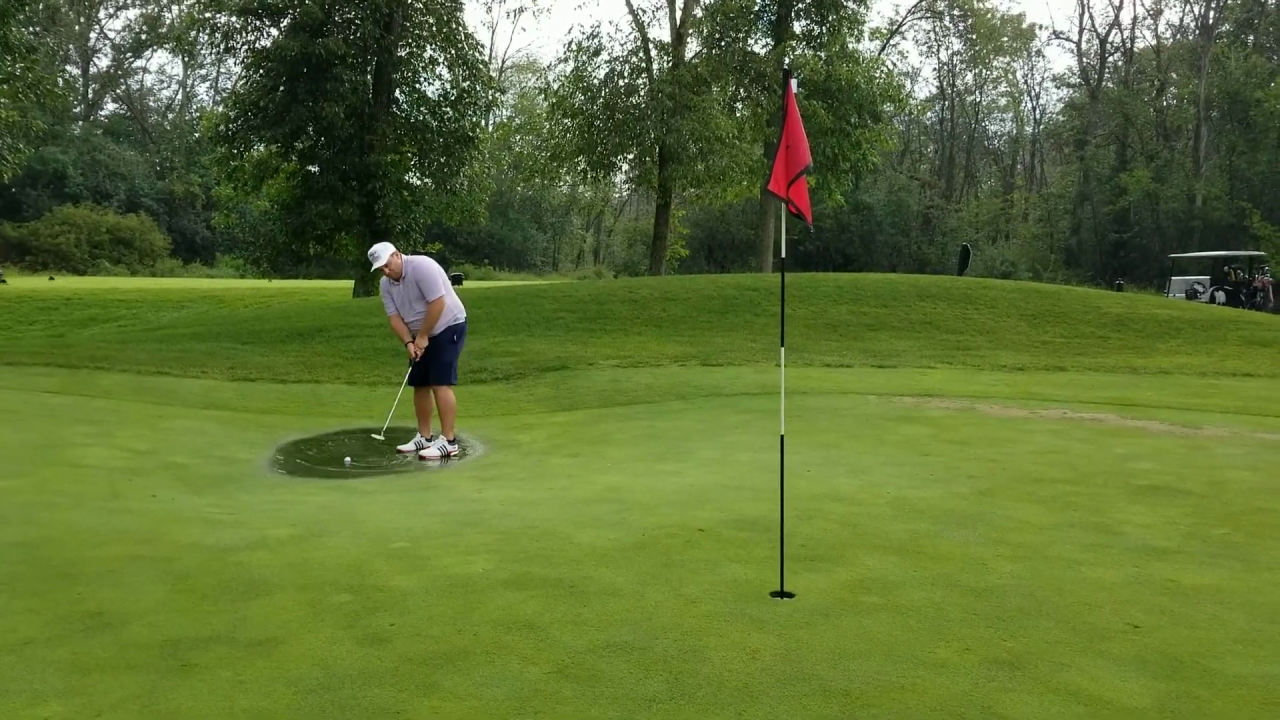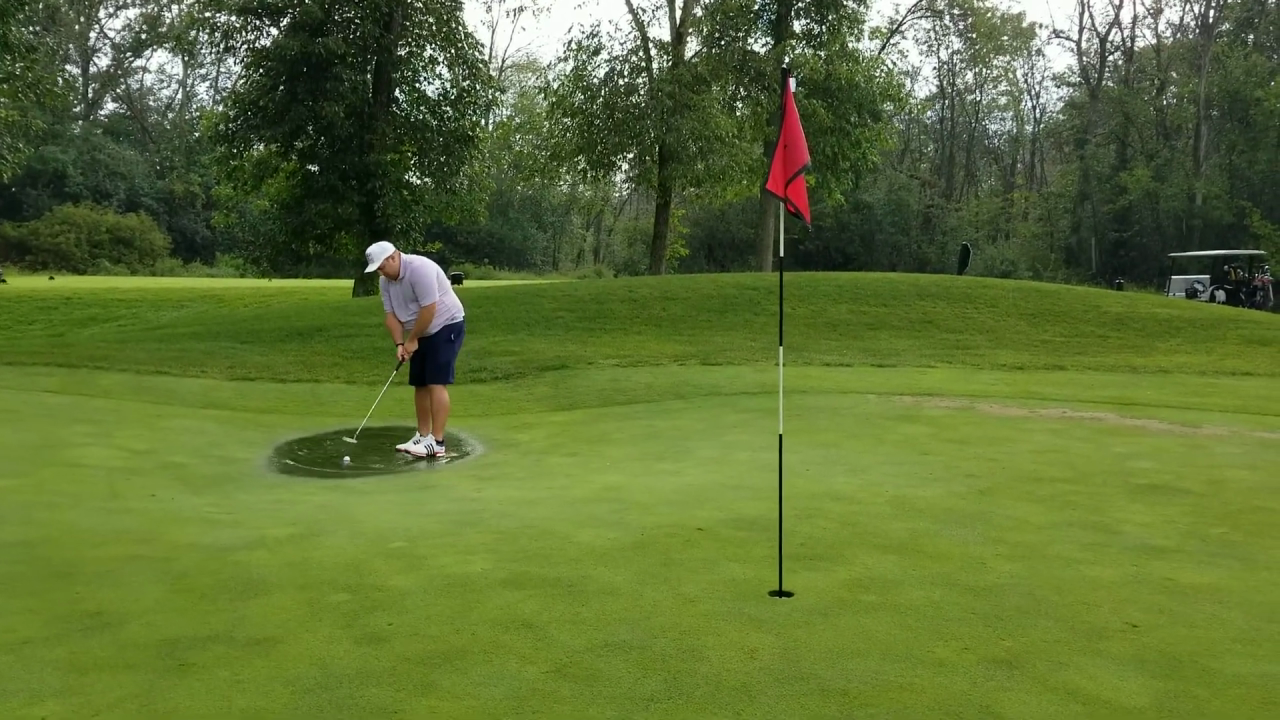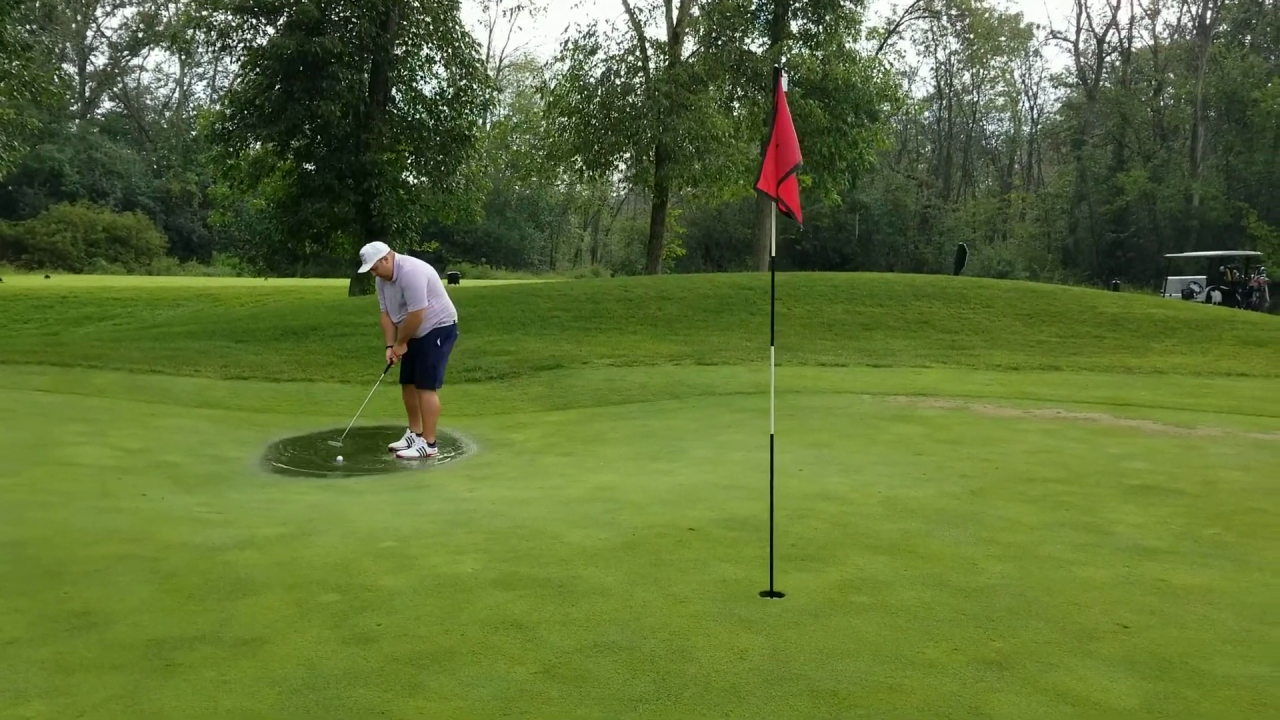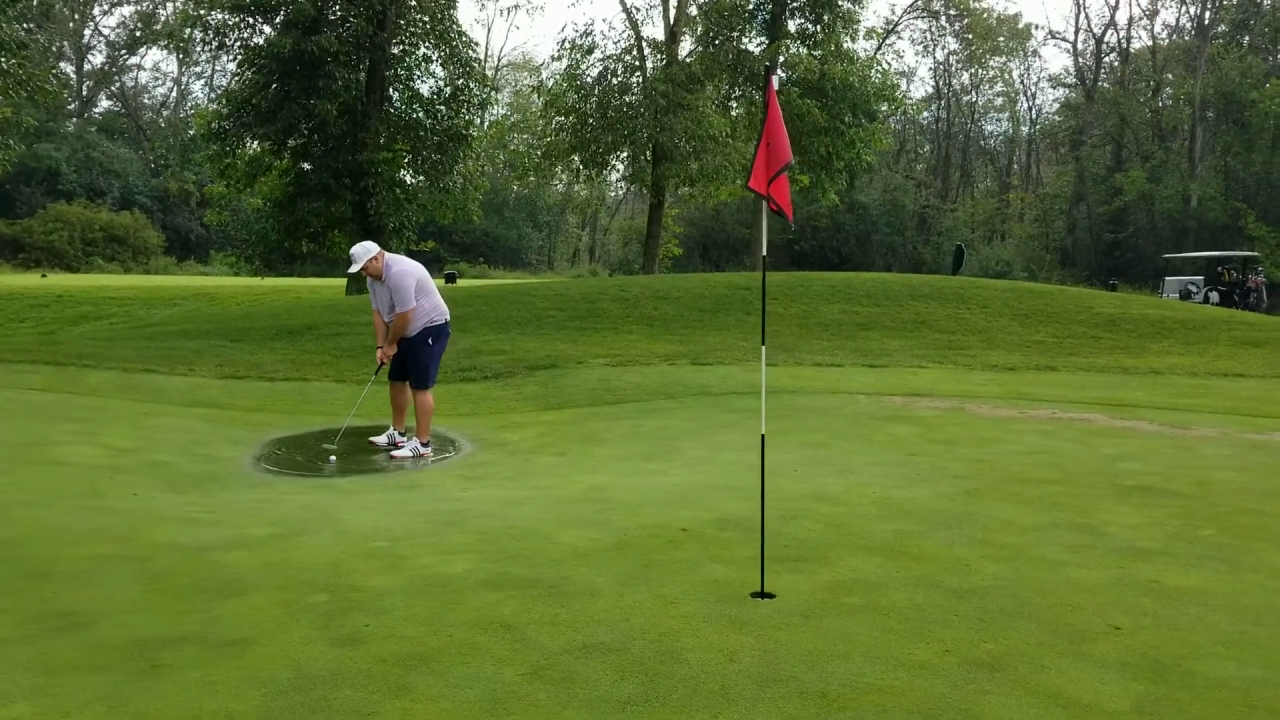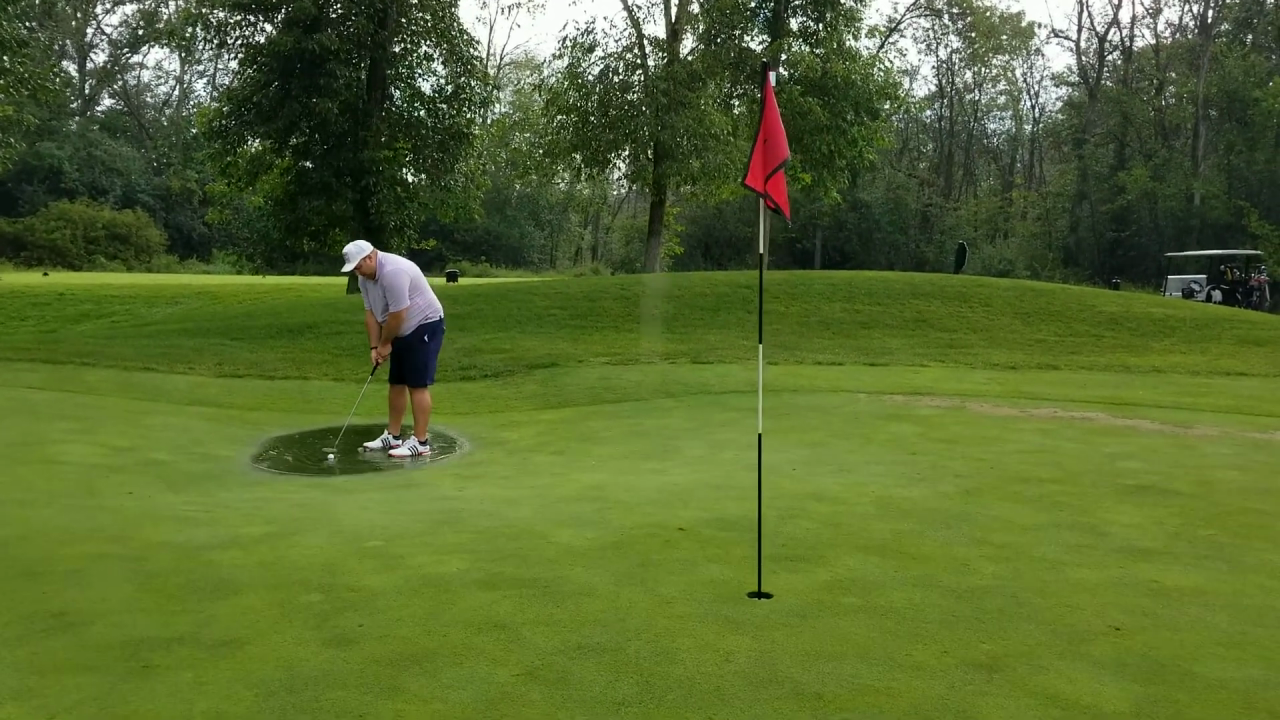
dt=0.2s
person 1, frame 1
left shoulder: (422, 266)
right shoulder: (386, 284)
left elbow: (437, 304)
right elbow: (394, 317)
left wrist: (422, 337)
right wrist: (409, 342)
left hip: (447, 328)
right hip: (421, 336)
left knee: (441, 385)
right knee: (420, 386)
left ankle: (448, 442)
right ankle: (424, 438)
person 1, frame 2
left shoulder: (420, 268)
right shoulder: (386, 280)
left elbow: (429, 309)
right elbow: (391, 315)
left wrist: (412, 340)
right wrist: (400, 344)
left hip: (446, 327)
right hip: (421, 334)
left knee: (436, 384)
right knee: (420, 386)
left ankle: (436, 442)
right ankle: (423, 436)
person 1, frame 3
left shoulder: (411, 272)
right shoulder: (382, 279)
left elbow: (416, 315)
right elbow: (386, 314)
left wrist: (400, 343)
right wrist: (390, 345)
left hip: (438, 330)
right hip: (415, 334)
left knee: (426, 387)
right knee: (408, 384)
left ankle: (428, 444)
right ankle: (415, 434)
person 1, frame 4
left shoulder: (399, 272)
right shoulder: (374, 278)
left elbow: (403, 316)
right elbow: (378, 313)
left wrist: (390, 344)
right wrist: (380, 346)
left hip: (430, 328)
right hip: (408, 333)
left knee: (420, 386)
right knee: (397, 381)
left ankle: (422, 443)
right ankle: (398, 432)
person 1, frame 5
left shoulder: (393, 271)
right shoulder: (365, 279)
left elbow: (398, 315)
right elbow: (371, 313)
left wrist: (385, 343)
right wrist: (375, 346)
left hip: (425, 327)
right hip: (401, 333)
left knee: (417, 386)
right knee: (396, 384)
left ankle: (420, 442)
right ankle: (393, 436)
